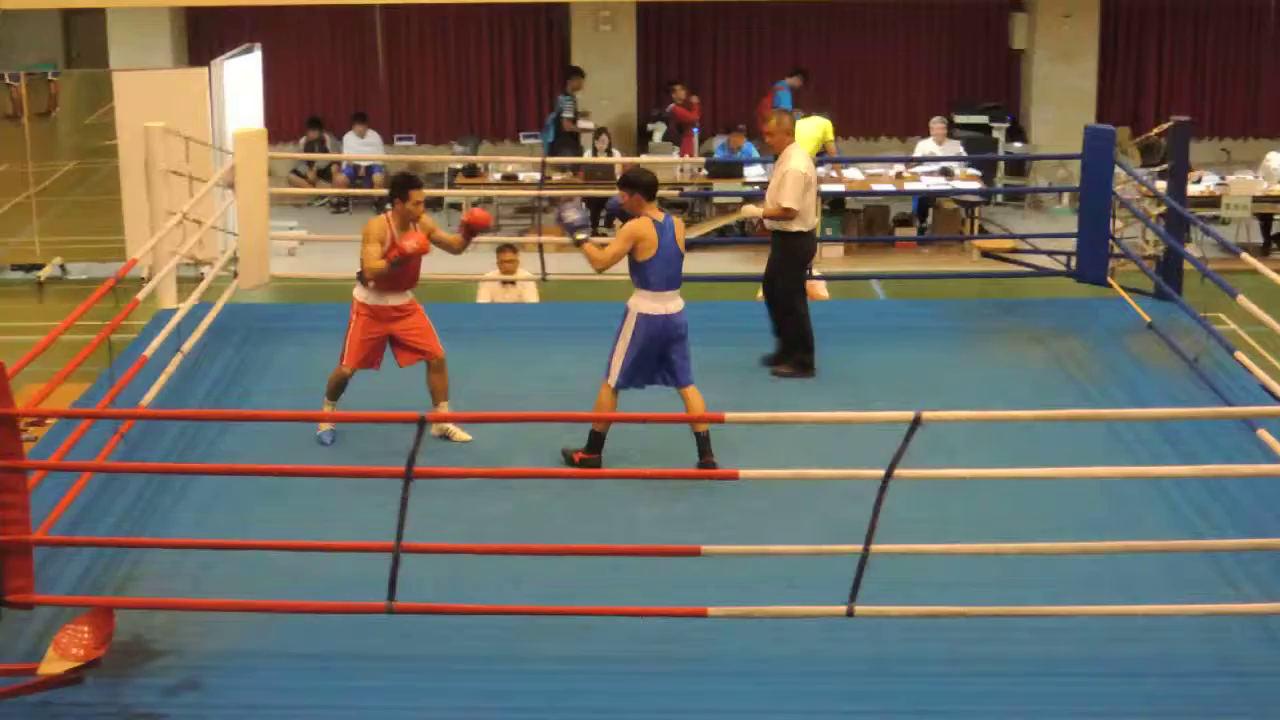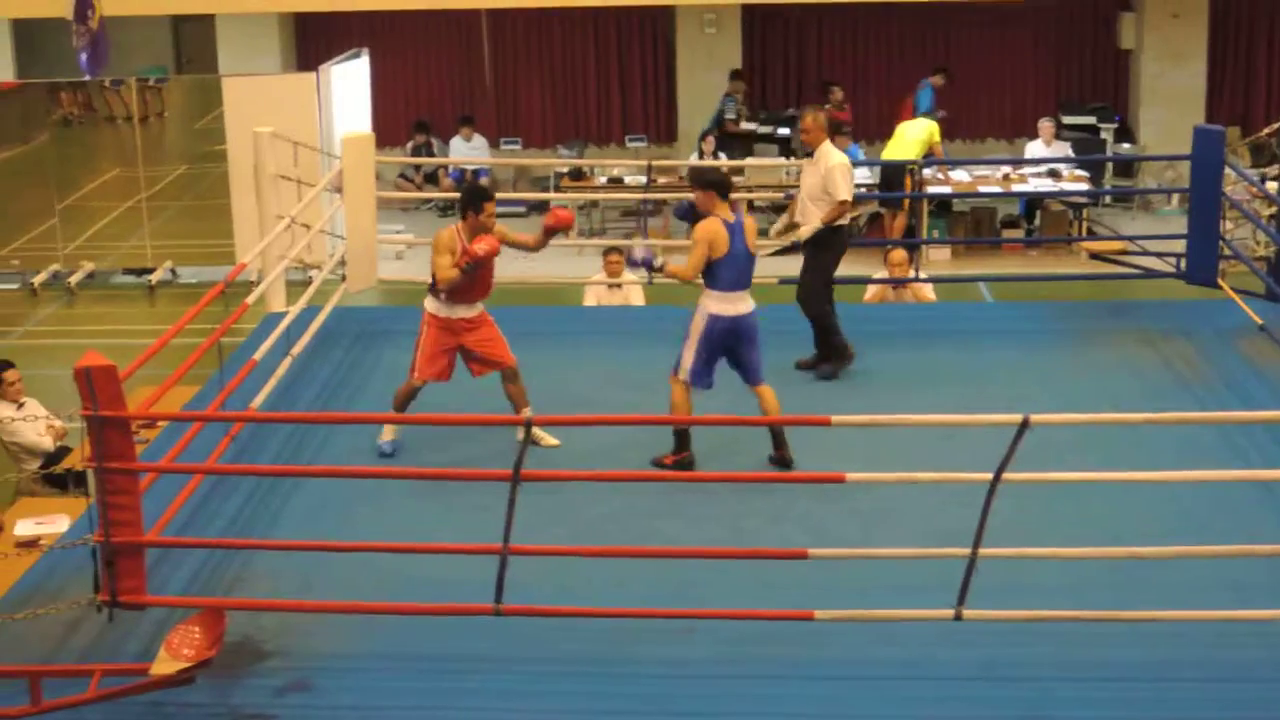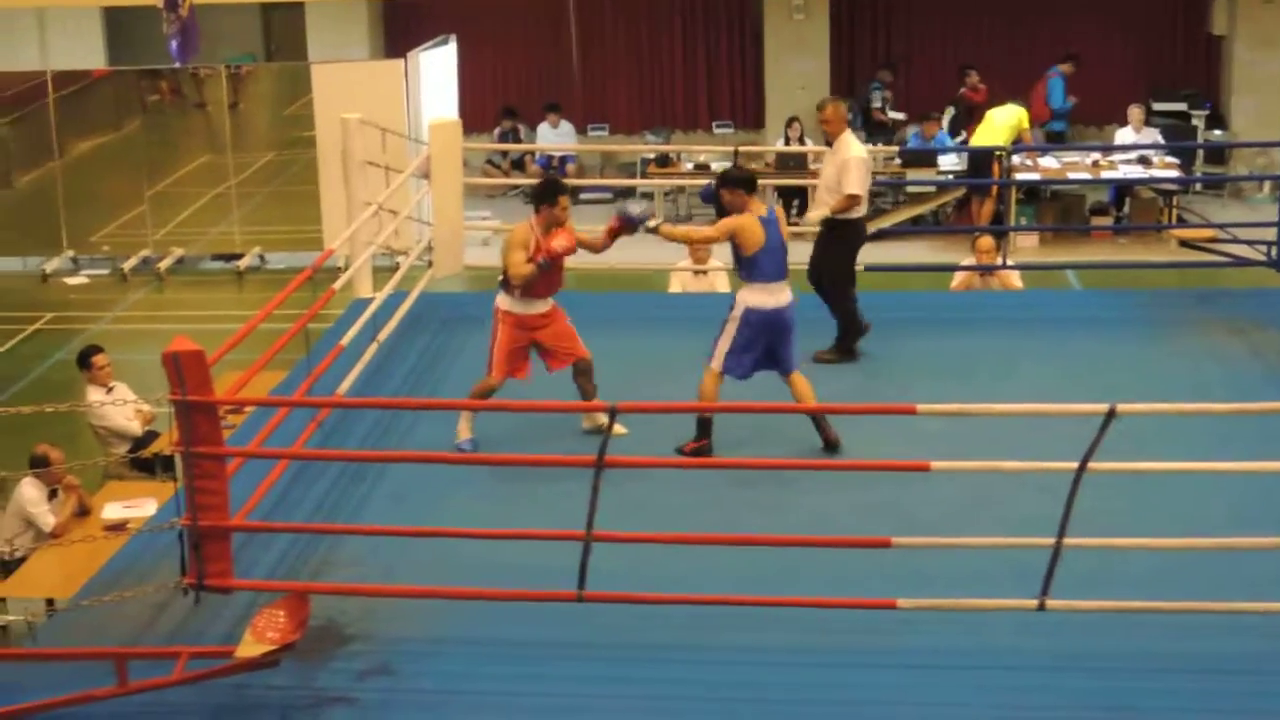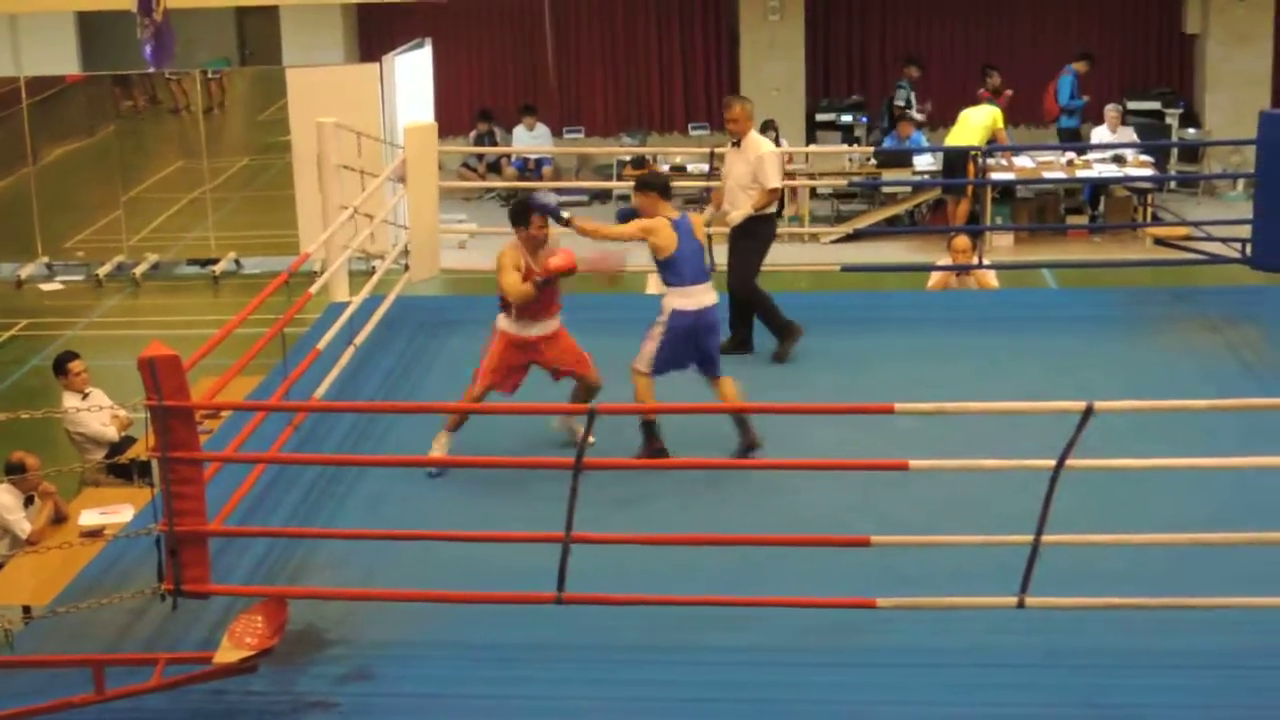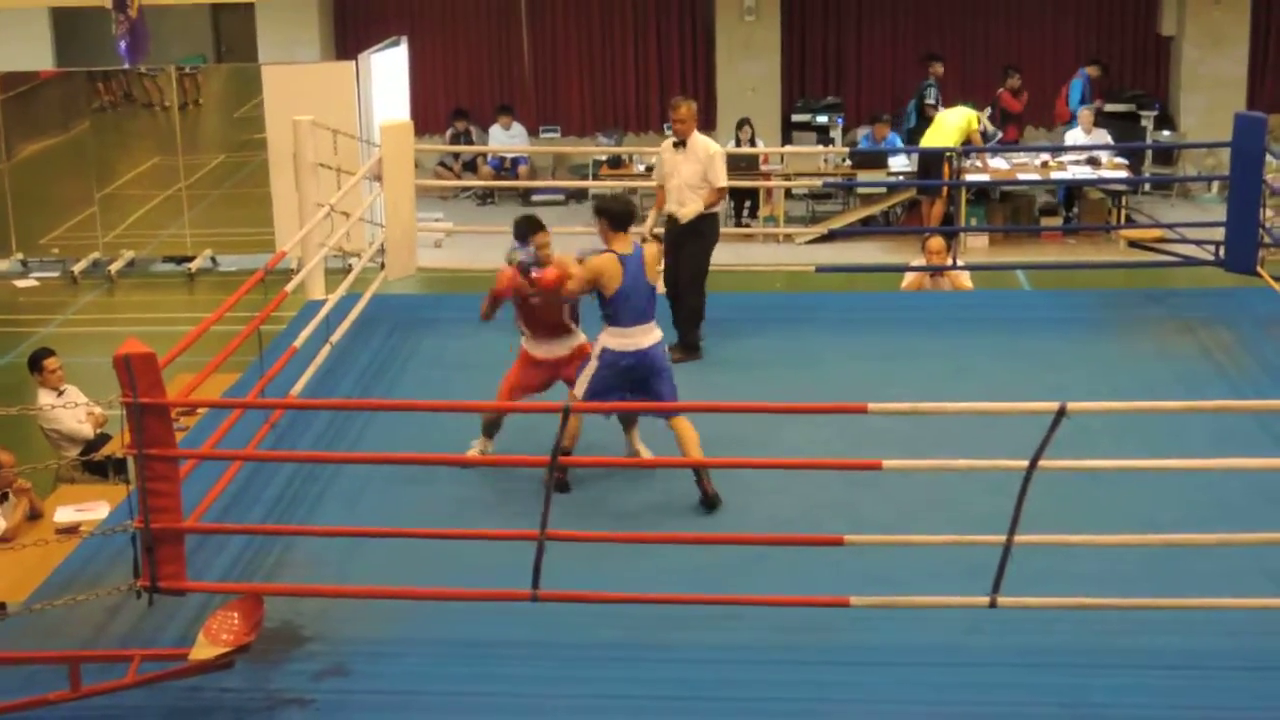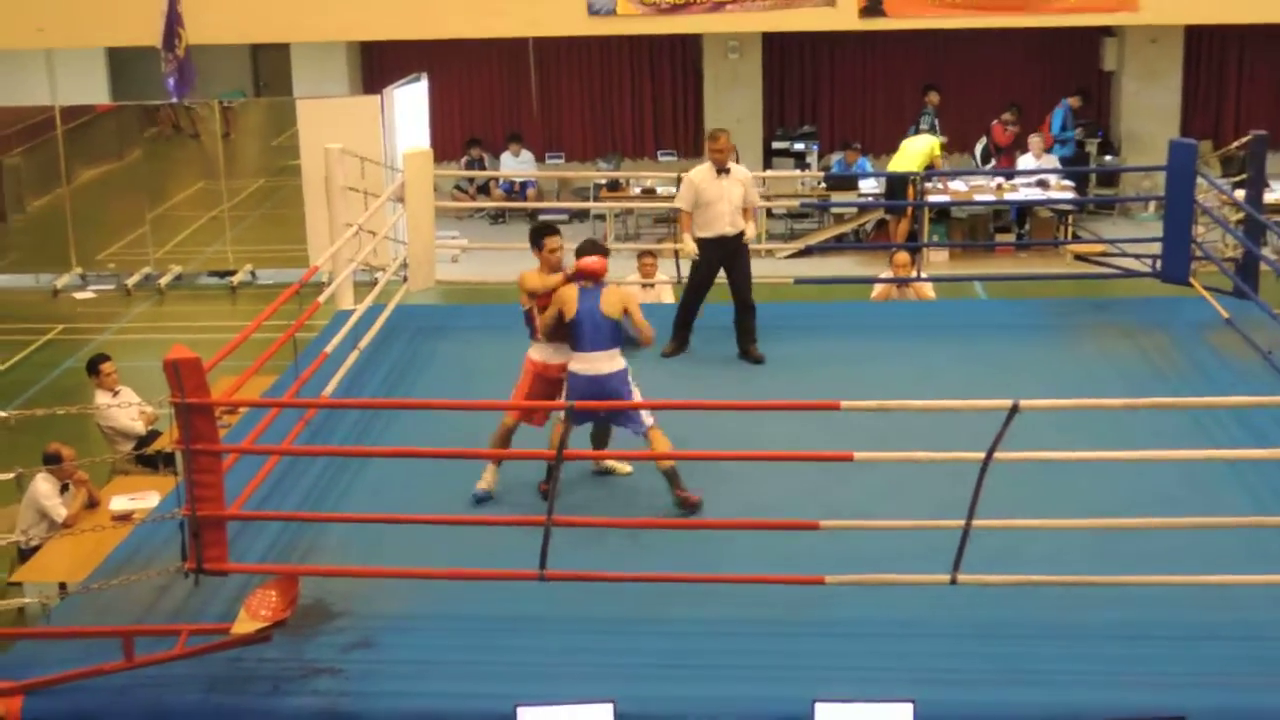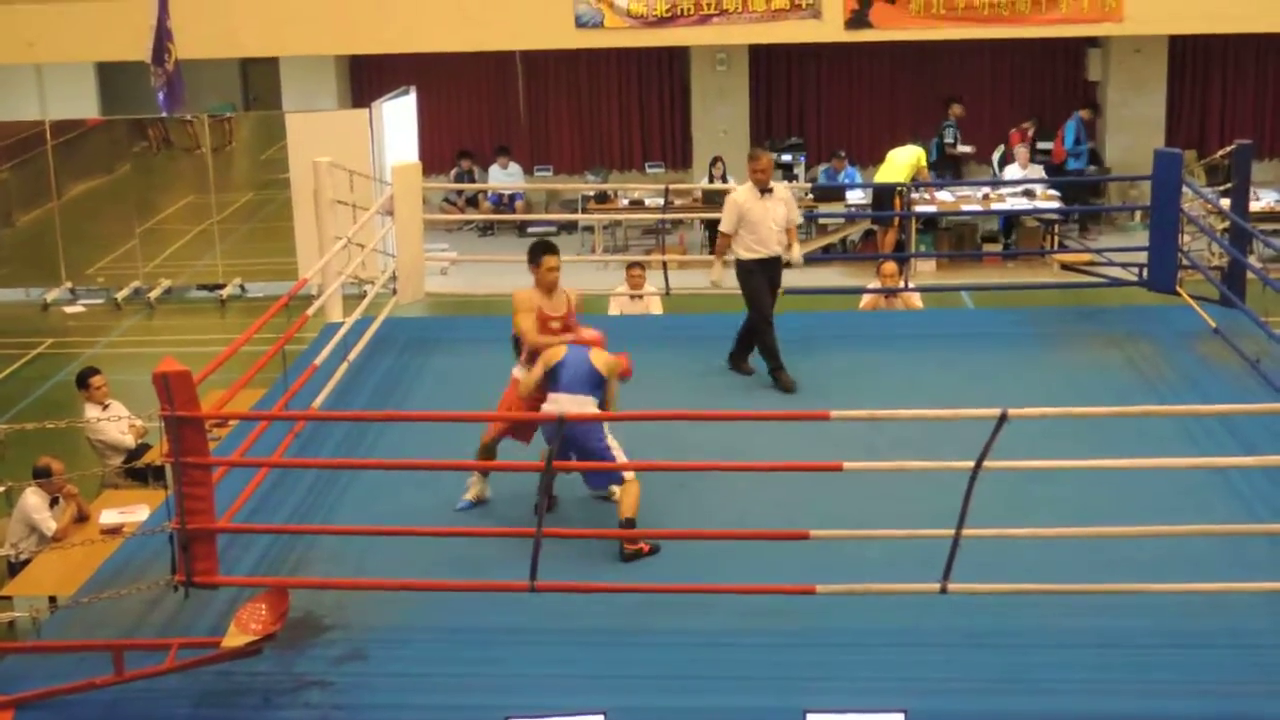
dt=0.7s
person 1, frame 1
left shoulder: (635, 228)
right shoulder: (678, 225)
left elbow: (601, 263)
left wrist: (579, 235)
left hip: (643, 313)
right hip: (674, 312)
left knee: (610, 384)
right knee: (686, 385)
left ankle: (591, 452)
right ankle: (706, 456)
person 1, frame 2
left shoulder: (705, 228)
right shoulder: (749, 224)
left elbow: (689, 274)
left wrist: (655, 264)
left hip: (714, 314)
right hip: (744, 313)
left knee: (680, 381)
right knee: (758, 382)
left ankle: (682, 452)
right ankle: (782, 450)
person 1, frame 3
left shoulder: (739, 223)
right shoulder: (778, 215)
left elbow: (693, 236)
left wrist: (655, 226)
right wrist: (723, 212)
left hip: (753, 306)
right hip: (782, 304)
left knee: (713, 371)
right knee: (790, 371)
left ankle: (702, 440)
right ankle: (826, 432)
person 1, frame 4
left shoulder: (649, 226)
right shoulder: (695, 223)
left elbow: (602, 232)
left wrist: (563, 216)
left hip: (679, 310)
right hip: (708, 307)
left knee: (642, 371)
right knee: (716, 375)
left ankle: (653, 443)
right ankle: (745, 433)
person 1, frame 5
left shoulder: (597, 263)
right shoulder: (649, 252)
left elbow: (565, 292)
left hip: (614, 348)
right hip: (650, 345)
right knee: (676, 415)
left ankle: (560, 473)
right ankle: (705, 486)
person 1, frame 6
left shoulder: (564, 294)
right shoulder: (619, 294)
left elbow: (544, 329)
right elbow: (648, 337)
left hip: (580, 375)
right hip: (615, 374)
left knee: (563, 422)
right knee: (651, 431)
left ankle: (549, 483)
right ankle: (680, 491)
person 1, frame 7
left shoulder: (555, 352)
right shoulder: (610, 360)
left elbow: (525, 390)
right elbow: (608, 407)
right hip: (585, 420)
left knee: (558, 452)
right knee: (628, 481)
left ankle: (546, 498)
right ankle: (629, 543)
person 2, frame 1
left shoulder: (423, 224)
right shoulder: (376, 227)
left elbow: (456, 247)
right elbow: (370, 271)
left wrist: (469, 230)
right wrist: (400, 255)
left hip: (404, 304)
right hip: (371, 305)
left knee: (437, 358)
right knee: (348, 368)
left ankle: (442, 421)
right ankle: (328, 413)
person 2, frame 2
left shoulder: (494, 232)
right shoulder: (445, 238)
left elbow: (532, 245)
right elbow: (443, 282)
left wrist: (549, 230)
right wrist: (471, 262)
left hip: (474, 316)
right hip: (441, 318)
left knee: (510, 367)
right knee: (417, 380)
left ankle: (528, 427)
right ankle: (390, 427)
person 2, frame 3
left shoulder: (561, 228)
right shoulder: (520, 235)
left elbow: (594, 246)
right elbow: (516, 277)
left wrist: (613, 232)
right wrist: (547, 257)
left hip: (545, 309)
right hip: (513, 313)
left knee: (583, 362)
right knee: (495, 379)
left ankle: (594, 417)
right ankle: (465, 425)
person 2, frame 4
left shoulder: (548, 248)
right shoulder: (509, 255)
right elbow: (515, 297)
right wrist: (545, 277)
left hip: (550, 333)
right hip: (514, 334)
left knee: (591, 381)
right knee: (477, 392)
left ankle: (568, 422)
right ankle: (441, 443)
person 2, frame 5
left shoulder: (561, 264)
right shoulder: (510, 274)
right elbow: (485, 317)
right wrist: (494, 299)
left hip: (573, 349)
right hip: (535, 354)
right knee: (496, 409)
left ankle: (633, 443)
right ankle: (484, 443)
person 2, frame 6
left shoulder: (567, 278)
right shoulder: (528, 278)
right elbow: (542, 287)
right wrist: (572, 273)
left hip: (574, 358)
right hip: (542, 361)
right knee: (511, 421)
left ankle: (601, 459)
right ankle: (489, 476)
person 2, frame 7
left shoulder: (569, 298)
right shoulder: (522, 299)
left elbow: (578, 334)
right elbow: (531, 342)
right wrist: (571, 337)
right knee: (491, 439)
right ankle: (479, 486)
person 3, frame 1
left shoulder: (795, 166)
right shoulder: (790, 158)
left elbow: (788, 211)
left wrist: (757, 212)
right wrist: (764, 213)
left hip: (794, 241)
right hip: (787, 239)
left knee: (792, 300)
right knee: (772, 292)
left ankle: (802, 362)
right ankle: (787, 349)
person 3, frame 2
left shoulder: (835, 161)
right shoulder: (810, 161)
left elbow: (843, 204)
left wrist: (815, 226)
right wrist: (785, 221)
left hip: (828, 237)
right hip: (814, 236)
left knee: (808, 296)
right knee: (819, 295)
left ankle: (837, 351)
right ankle: (827, 354)
person 3, frame 3
left shoulder: (853, 154)
right shoulder: (833, 149)
left elbow: (853, 198)
left wrist: (823, 213)
right wrist: (822, 215)
left hip: (846, 228)
right hip: (832, 225)
left knee: (839, 286)
right knee: (817, 276)
left ankle: (845, 347)
right ankle: (854, 325)
person 3, frame 4
left shoulder: (763, 150)
right shoulder: (732, 149)
left elbow: (773, 191)
left wrist: (746, 211)
right wrist: (710, 211)
left hip: (758, 224)
right hip: (739, 224)
left knee: (742, 284)
right knee: (735, 284)
left ankle: (786, 330)
right ankle: (740, 339)
person 3, frame 5
left shoulder: (709, 150)
right shoulder: (666, 149)
left elbow: (720, 189)
left wrist: (696, 208)
right wrist: (653, 216)
left hip: (701, 224)
right hip: (674, 223)
left knee: (691, 285)
right knee: (672, 282)
left ankle: (690, 345)
right ankle: (686, 336)
person 3, frame 6
left shoulder: (743, 175)
right shoulder: (695, 177)
left elbow: (750, 206)
right elbow: (685, 211)
left wrist: (750, 224)
right wrist: (687, 238)
left hip: (736, 242)
right hip: (707, 243)
left knee: (744, 296)
right knee: (693, 294)
left ankle: (748, 346)
right ankle: (679, 339)
person 3, frame 7
left shoulder: (784, 195)
right shoulder: (737, 198)
left elbow: (791, 226)
right elbow: (726, 234)
left wrist: (794, 247)
right wrist: (717, 264)
left hip: (774, 262)
right hip: (750, 265)
left knee: (759, 317)
right knee: (762, 318)
left ankle: (738, 356)
right ankle: (777, 371)
